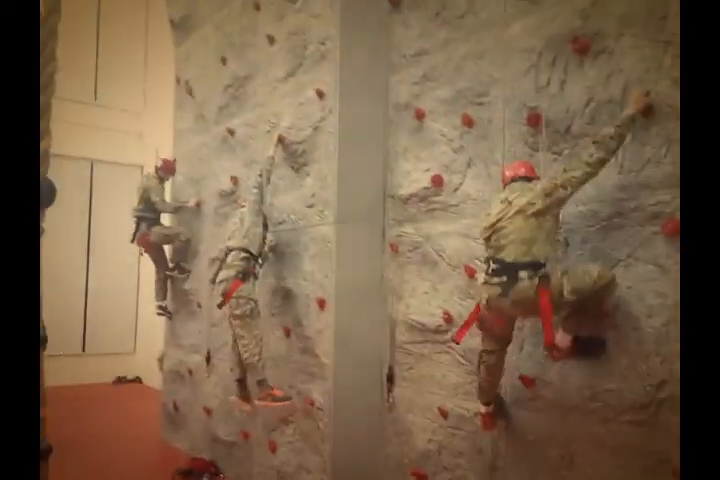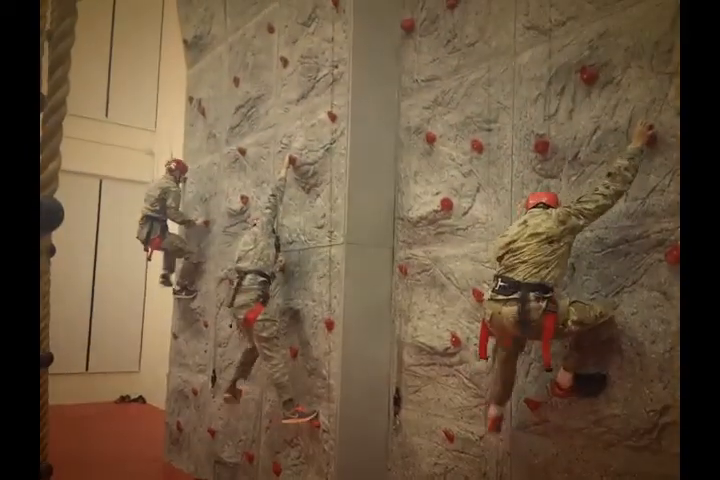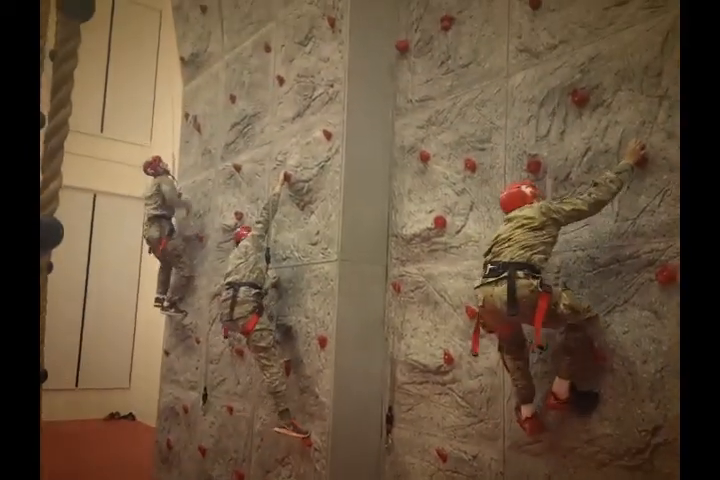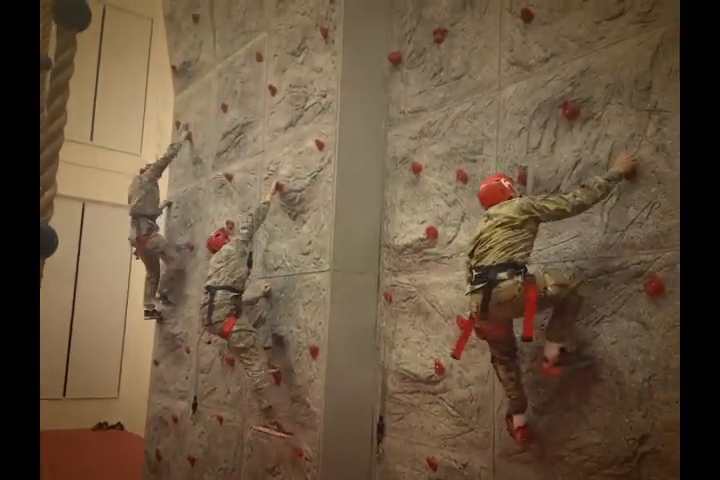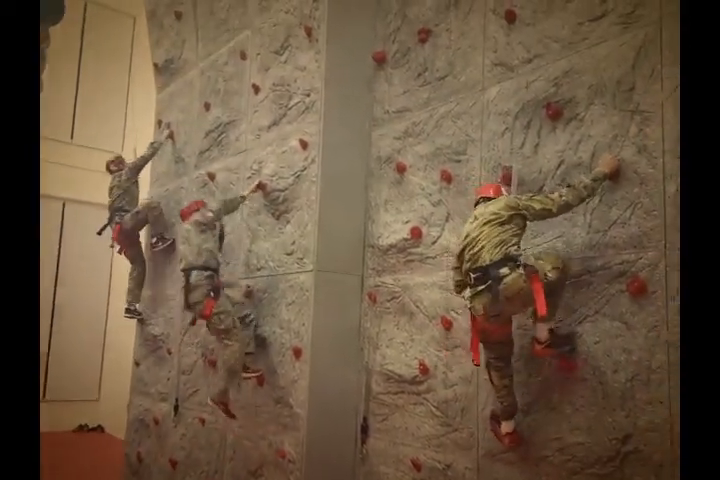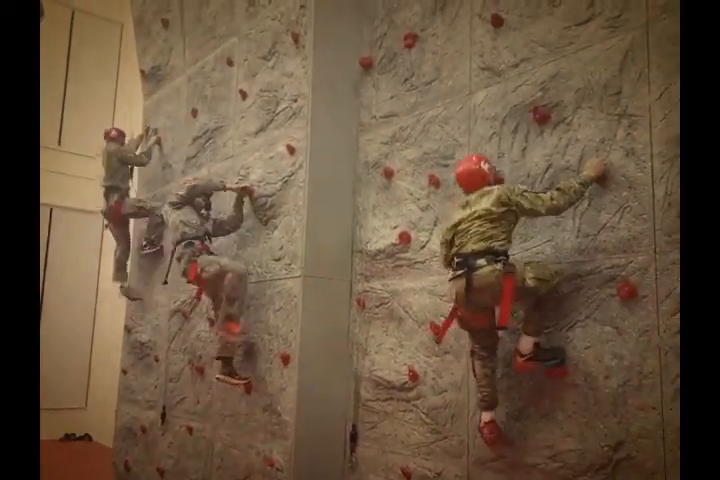
dt=0.5s
person 1, frame 1
left shoulder: (496, 210)
right shoulder: (545, 191)
right elbow: (594, 156)
right wrist: (631, 113)
left hip: (494, 292)
right hip: (528, 288)
left knee: (493, 347)
right knee: (603, 279)
left ankle: (487, 408)
right ankle: (564, 340)
person 1, frame 2
left shoulder: (511, 231)
right shoulder: (562, 219)
right elbow: (609, 189)
right wrist: (634, 147)
left hip: (496, 310)
right hip: (531, 312)
left knee: (508, 348)
right knee: (600, 318)
left ankle: (495, 409)
right ankle: (566, 380)
person 1, frame 3
left shoulder: (505, 227)
right shoulder: (544, 210)
right elbow: (595, 198)
right wrist: (627, 163)
left hip: (486, 295)
right hip: (520, 290)
left knee: (512, 347)
right knee: (583, 317)
left ankle: (527, 414)
right ankle: (561, 391)
person 1, frame 4
left shoulder: (482, 227)
right shoulder: (523, 206)
right elbow: (577, 200)
right wrist: (617, 172)
left hip: (480, 301)
right hip: (510, 289)
left knee: (504, 356)
right knee: (573, 285)
left ankle: (518, 423)
right ankle: (553, 353)
person 1, frame 5
left shoulder: (468, 231)
right shoulder: (508, 204)
left elbow: (458, 283)
right elbow: (563, 200)
right wrist: (601, 172)
left hip: (483, 302)
right hip: (512, 284)
left knee: (498, 360)
right knee: (556, 265)
left ankle: (507, 428)
right ankle: (543, 337)
person 1, frame 6
left shoulder: (455, 215)
right shoulder: (503, 193)
left elbow: (446, 257)
right elbow: (552, 203)
right wrist: (586, 177)
left hip: (463, 286)
right hip: (491, 275)
left knee: (482, 350)
right knee: (547, 280)
left ankle: (488, 421)
right ankle: (526, 351)
person 2, frame 1
left shoulder: (248, 218)
right shoulder: (250, 209)
right elbow: (261, 183)
left wrist: (264, 248)
right wrist: (271, 154)
left hip: (233, 274)
right hip: (237, 275)
left knee: (242, 333)
right knee: (249, 332)
left ankle: (243, 388)
right ankle: (263, 389)
person 2, frame 2
left shoulder: (246, 240)
right shoulder: (262, 229)
right elbow: (272, 202)
left wrist: (275, 267)
right wrist: (283, 173)
left hip: (239, 296)
right hip: (253, 296)
left knee: (256, 344)
right knee: (275, 354)
left ankle: (232, 386)
right ankle: (290, 409)
person 2, frame 3
left shoulder: (236, 254)
right shoulder: (252, 242)
right elbow: (264, 217)
left wrist: (266, 285)
right wrist: (277, 189)
left hip: (228, 309)
right hip: (245, 306)
right knee: (271, 363)
right ankle: (285, 419)
person 2, frame 4
left shoulder: (219, 260)
right shoulder: (234, 247)
right elbow: (250, 223)
left wrist: (259, 296)
right wrist: (268, 198)
left hip: (211, 311)
right hip: (223, 310)
right knee: (255, 360)
left ankle: (263, 359)
right ankle: (270, 419)
person 2, frame 5
left shoulder: (200, 235)
right shoulder: (192, 224)
right elbow: (220, 210)
right wrist: (246, 194)
left hip: (200, 288)
right hip: (203, 289)
left knee: (243, 321)
right knee: (233, 340)
left ankle: (239, 364)
right ankle: (222, 395)
person 2, frame 6
left shoulder: (206, 220)
right shoulder: (175, 205)
left elbow: (233, 224)
right elbow: (197, 186)
left wrist: (239, 199)
right wrist: (227, 187)
left hip: (203, 262)
right hip: (193, 258)
left knee: (223, 310)
right knee: (237, 270)
left ankle: (227, 367)
right ankle: (229, 319)
person 3, frame 1
left shoulder: (149, 179)
right shoulder: (153, 184)
right elbow: (163, 206)
right wrist: (186, 204)
left hip: (146, 230)
right hip: (149, 229)
left knee: (161, 267)
right knee: (183, 234)
left ankle: (161, 304)
right ankle: (175, 266)
person 3, frame 2
left shoulder: (158, 183)
right shoulder: (172, 188)
right elbow: (173, 213)
right wrist: (194, 222)
left hip: (145, 229)
right hip: (156, 230)
left knee: (172, 247)
right knee: (190, 254)
left ankle: (165, 275)
right ankle: (181, 288)
person 3, frame 3
left shoulder: (153, 185)
right shoulder: (165, 181)
right elbow: (171, 198)
left wrist: (175, 197)
right wrist: (185, 204)
left hip: (150, 230)
right hip: (162, 230)
left knee: (166, 264)
right knee: (183, 268)
left ankle: (160, 297)
right ankle: (170, 303)
person 3, frame 4
left shoulder: (138, 186)
right shoulder: (145, 178)
right elbow: (166, 157)
left wrist: (161, 207)
right wrist: (181, 139)
left hip: (139, 231)
right hip: (146, 230)
left knee: (153, 271)
right knee: (174, 261)
left ankle: (149, 308)
right ankle: (161, 295)
person 3, frame 5
left shoulder: (118, 181)
right shoulder: (125, 175)
right elbow: (146, 156)
left wrist: (141, 209)
right wrist: (163, 138)
left hip: (122, 227)
right hip: (124, 224)
left knee: (138, 266)
right knee: (153, 205)
left ankle: (131, 306)
right ankle: (159, 238)
person 3, frame 6
left shoulder: (109, 151)
right shoulder: (114, 148)
left elbow: (128, 149)
right elbow: (140, 160)
left wrist: (141, 138)
right wrist: (152, 142)
left hip: (111, 204)
right hip: (117, 201)
left knee: (122, 247)
right knee: (156, 209)
left ankle: (123, 285)
right ankle: (150, 242)
